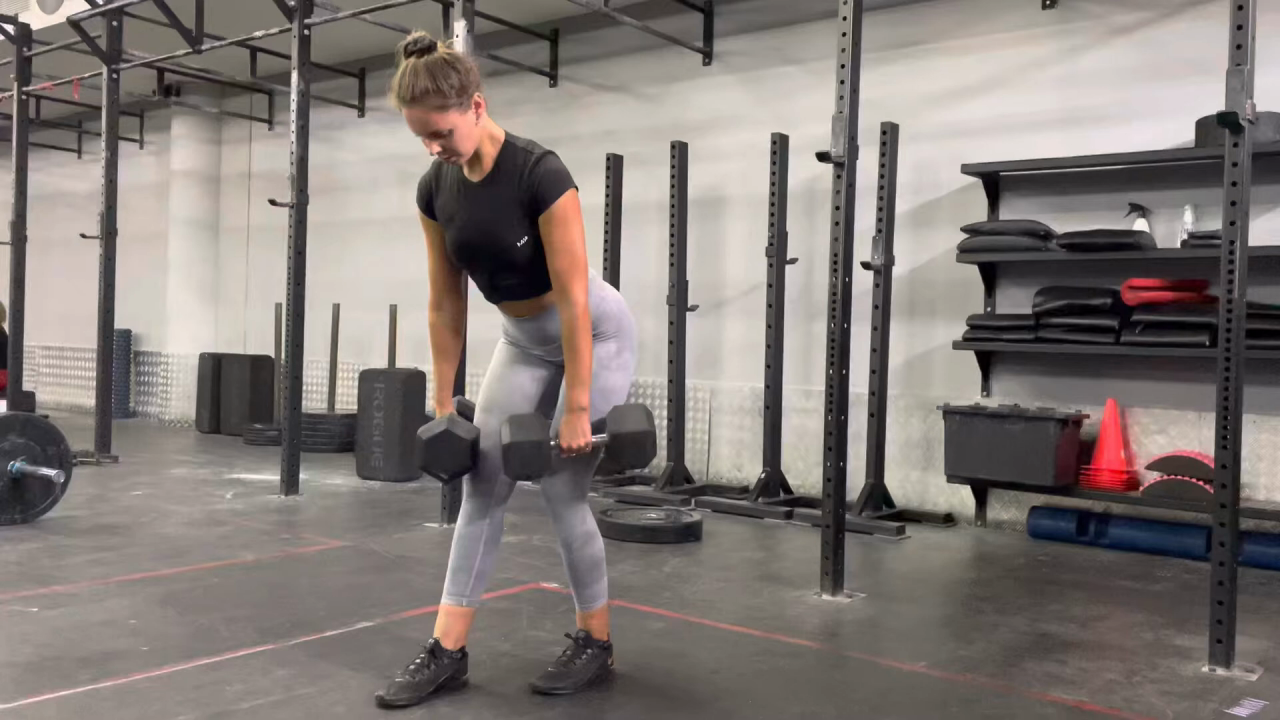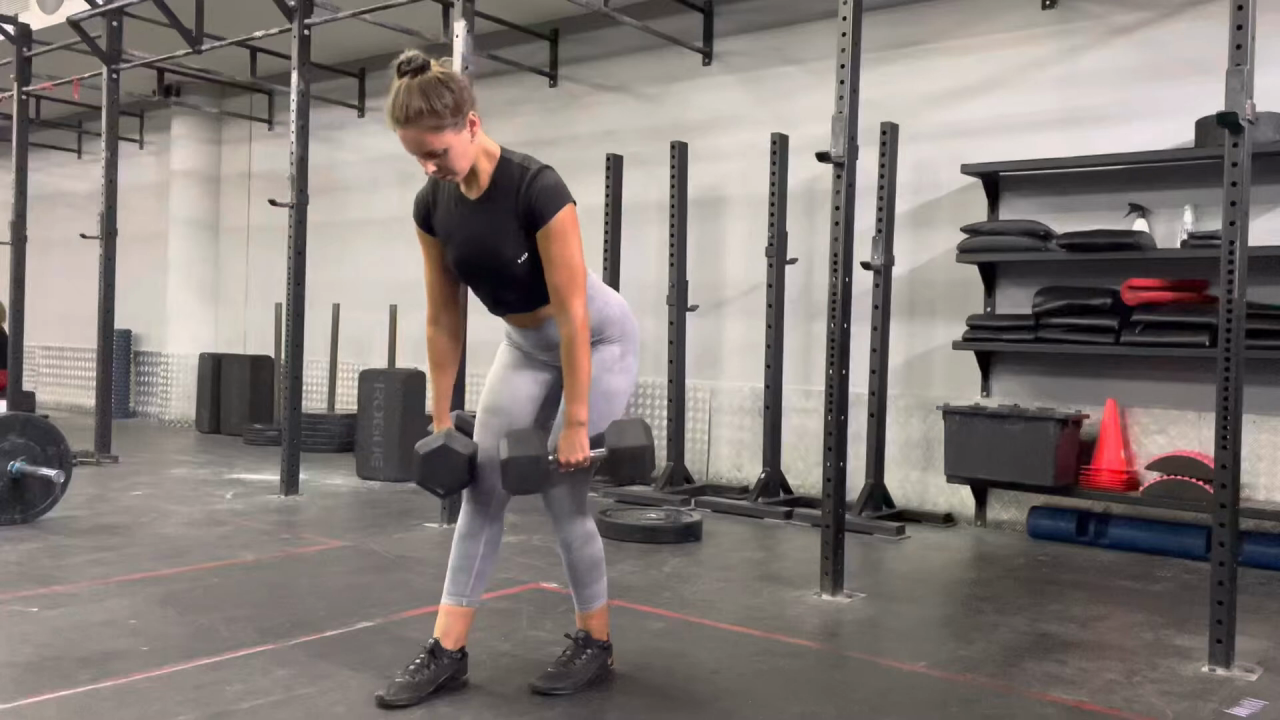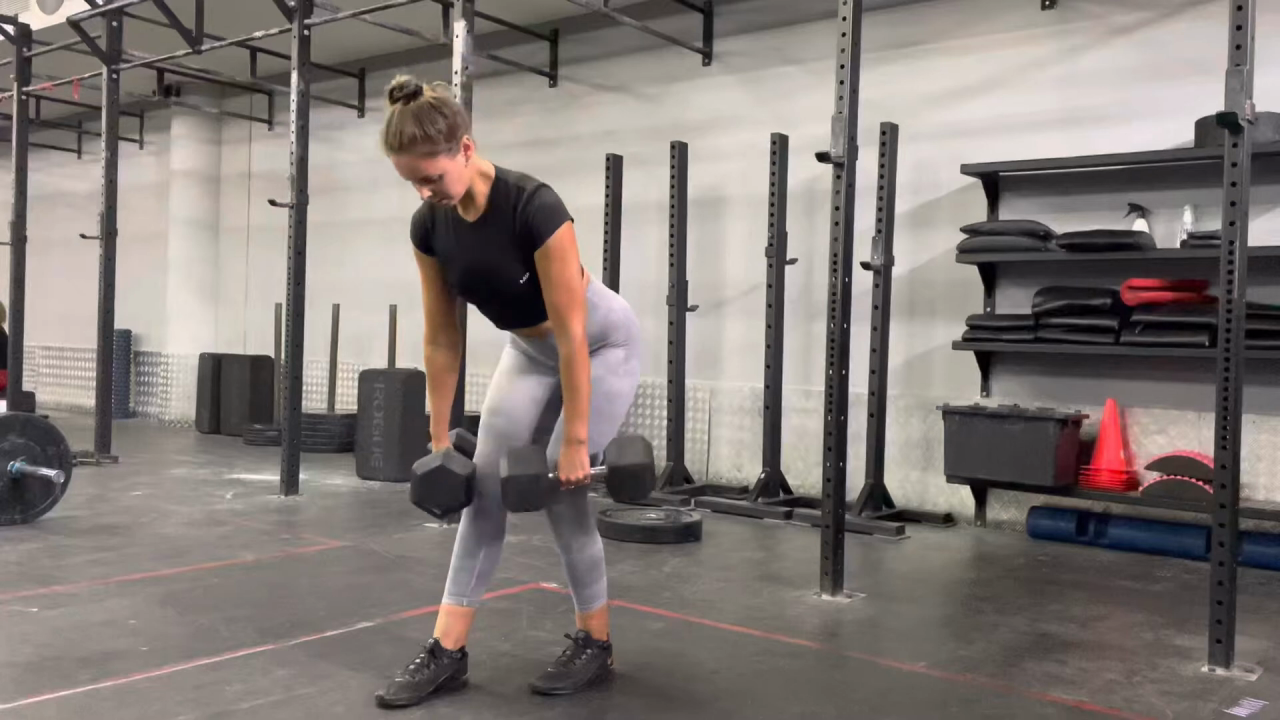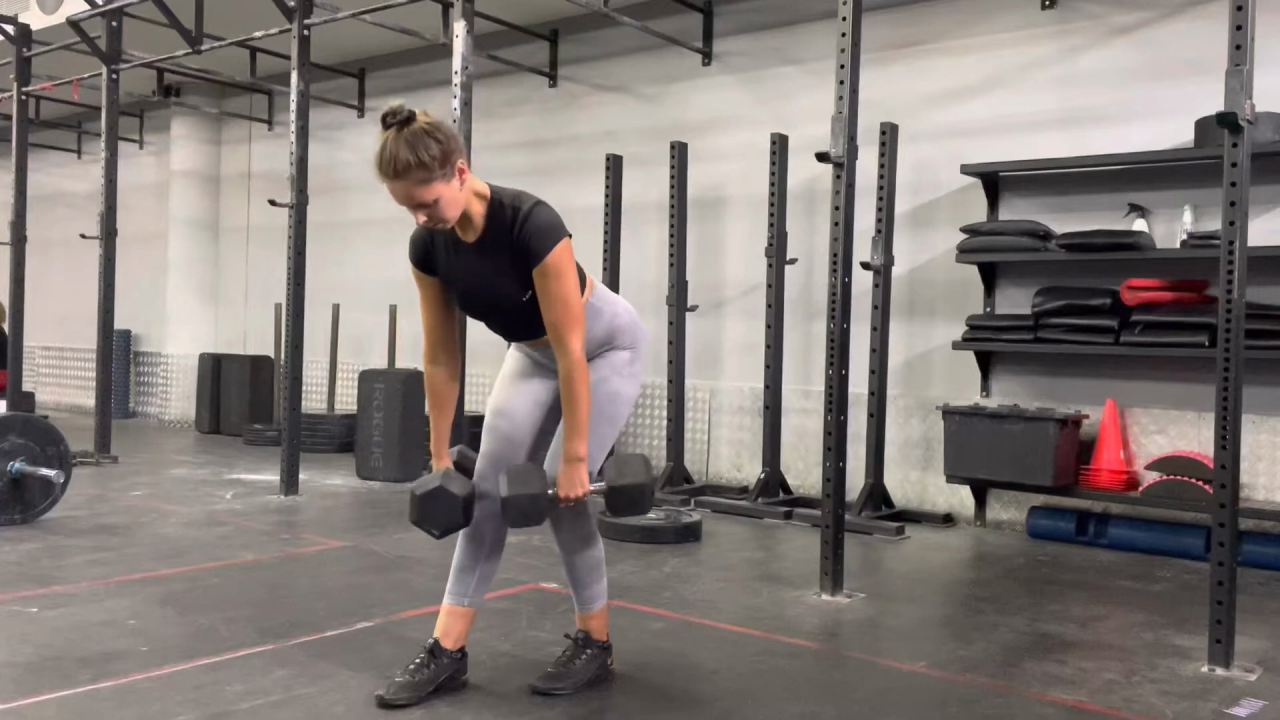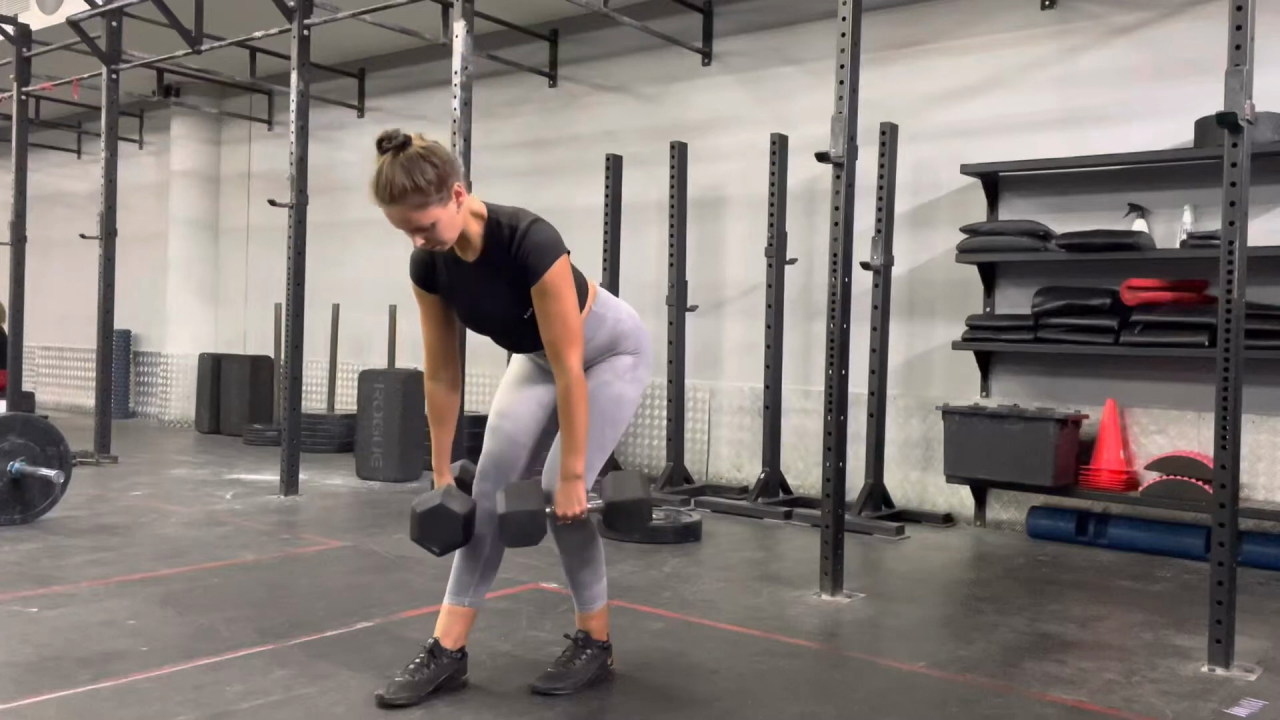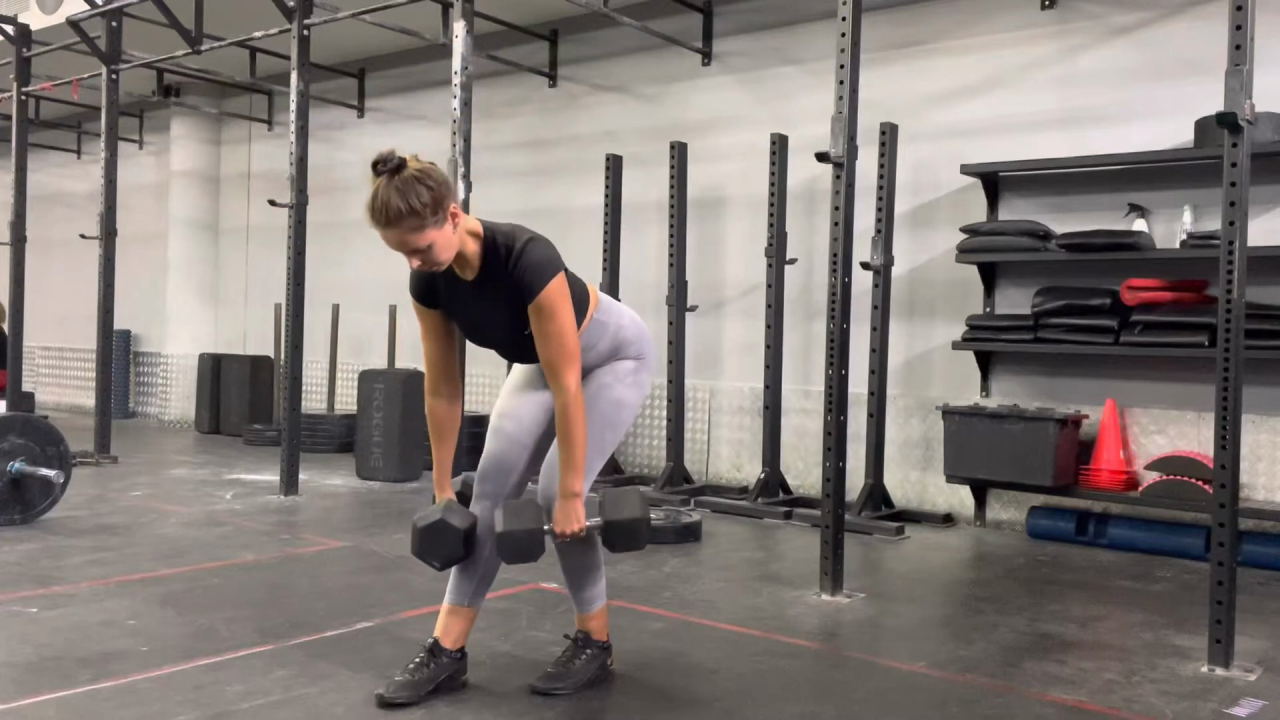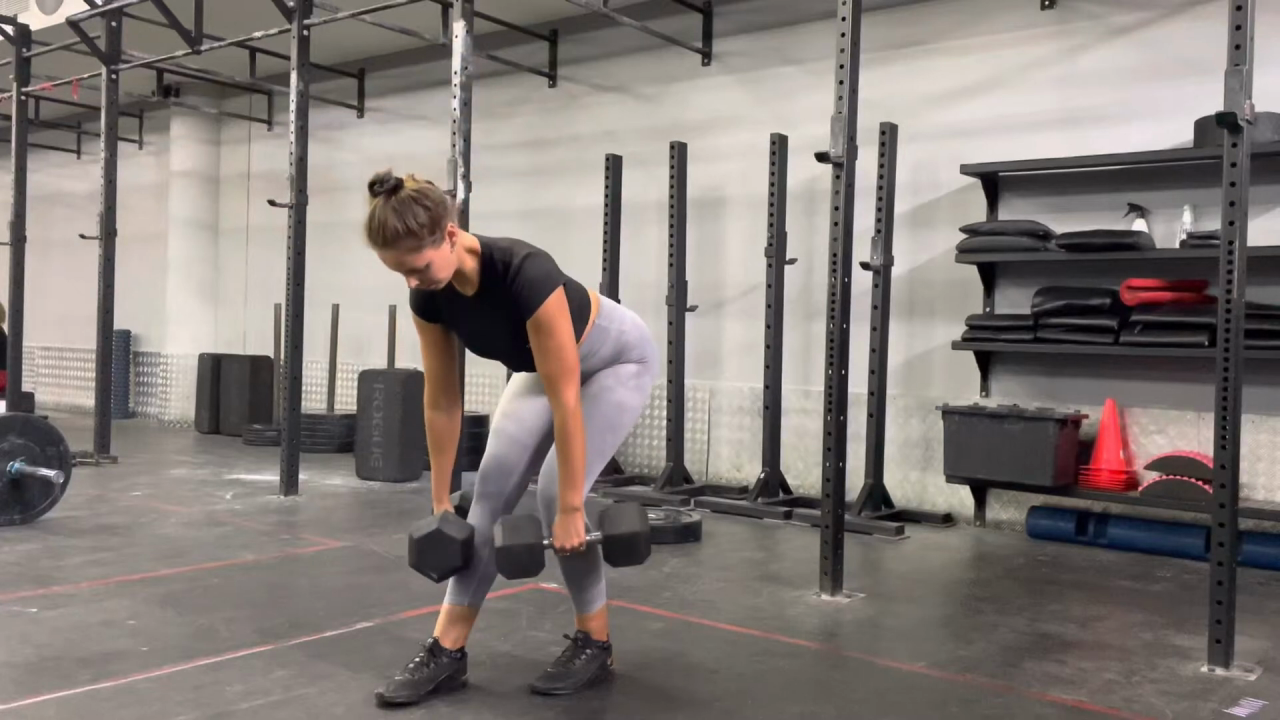
dt=0.2s
person 1, frame 1
left shoulder: (541, 173)
right shoulder: (435, 189)
left elbow: (574, 300)
right elbow: (445, 305)
left wrist: (577, 410)
right wrist: (444, 404)
left hip: (594, 335)
right hip: (521, 340)
left knee: (561, 489)
right knee: (483, 486)
left ankle: (596, 643)
right ankle: (448, 650)
person 1, frame 2
left shoulder: (537, 188)
right shoulder: (432, 206)
left elbow: (572, 315)
right elbow: (443, 320)
left wrist: (576, 424)
right wrist: (441, 419)
left hip: (597, 338)
right hip: (524, 345)
left knee: (560, 488)
right knee: (482, 486)
left ankle: (596, 643)
right ankle: (447, 650)
person 1, frame 3
left shoulder: (533, 207)
right shoulder: (429, 227)
left elbow: (572, 332)
right elbow: (441, 339)
left wrist: (575, 440)
right wrist: (439, 437)
left hip: (601, 343)
right hip: (528, 350)
left knee: (561, 490)
right knee: (485, 487)
left ankle: (595, 642)
right ankle: (447, 650)
person 1, frame 4
left shoulder: (532, 224)
right shoulder: (428, 246)
left elbow: (572, 350)
right elbow: (441, 357)
left wrist: (574, 458)
right wrist: (439, 455)
left hip: (607, 346)
right hip: (532, 353)
left knee: (560, 491)
right knee: (488, 488)
left ankle: (595, 642)
right ankle: (448, 650)
person 1, frame 5
left shoulder: (531, 241)
right shoulder: (429, 265)
left elbow: (570, 368)
right elbow: (442, 374)
left wrist: (573, 475)
right wrist: (441, 472)
left hip: (611, 351)
right hip: (535, 357)
left knee: (560, 495)
right knee: (488, 489)
left ankle: (595, 641)
right ankle: (447, 651)
person 1, frame 6
left shoulder: (527, 259)
right shoulder: (430, 282)
left elbow: (567, 387)
right elbow: (442, 389)
left wrist: (571, 493)
right wrist: (442, 488)
left hip: (614, 356)
right hip: (538, 361)
left knee: (555, 493)
right knee: (490, 489)
left ankle: (594, 642)
right ankle: (447, 651)
person 1, frame 7
left shoulder: (526, 274)
right shoulder: (430, 296)
left elbow: (566, 402)
right elbow: (442, 402)
left wrist: (571, 508)
right wrist: (440, 501)
left hip: (618, 360)
right hip: (540, 366)
left knee: (554, 493)
right knee: (491, 488)
left ankle: (594, 642)
right ankle: (446, 651)
